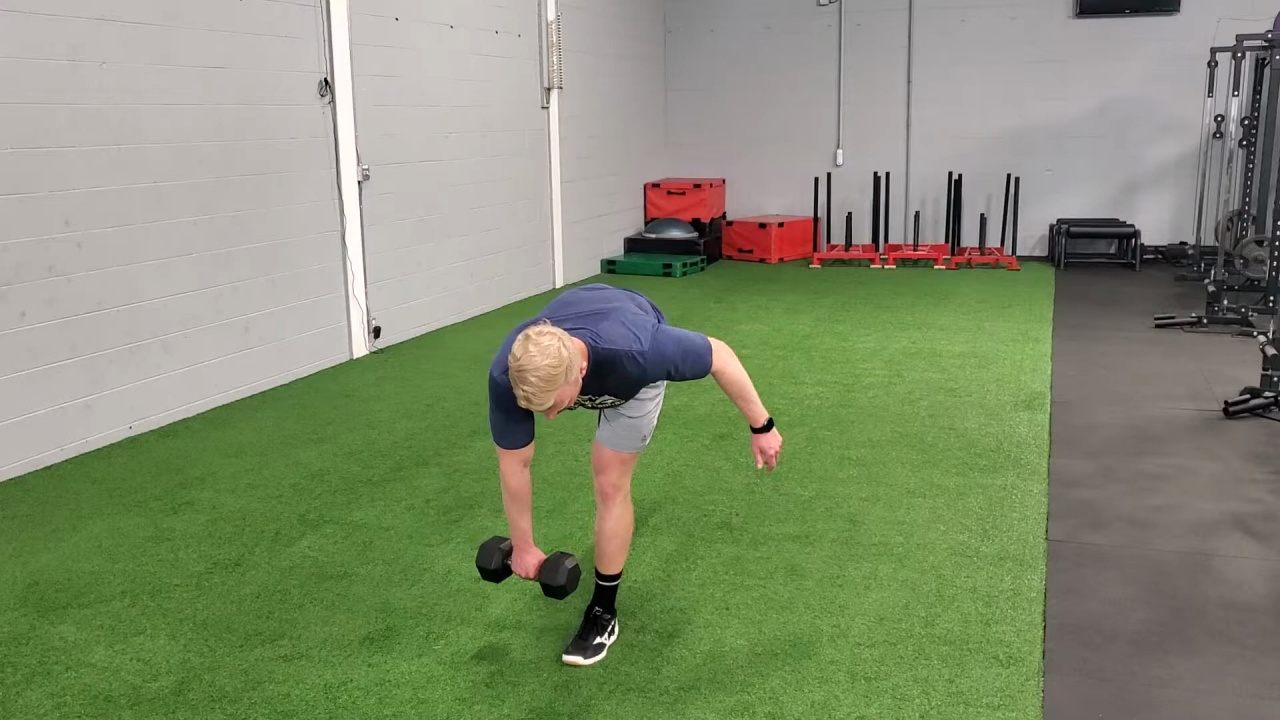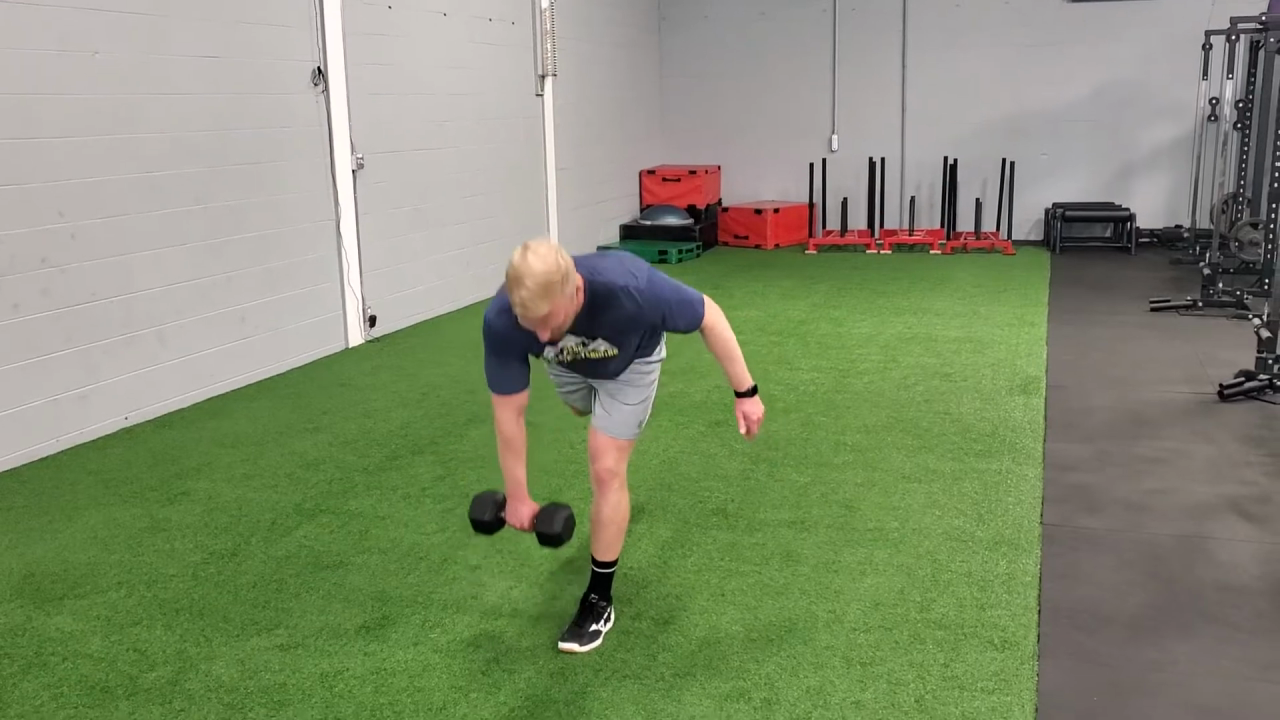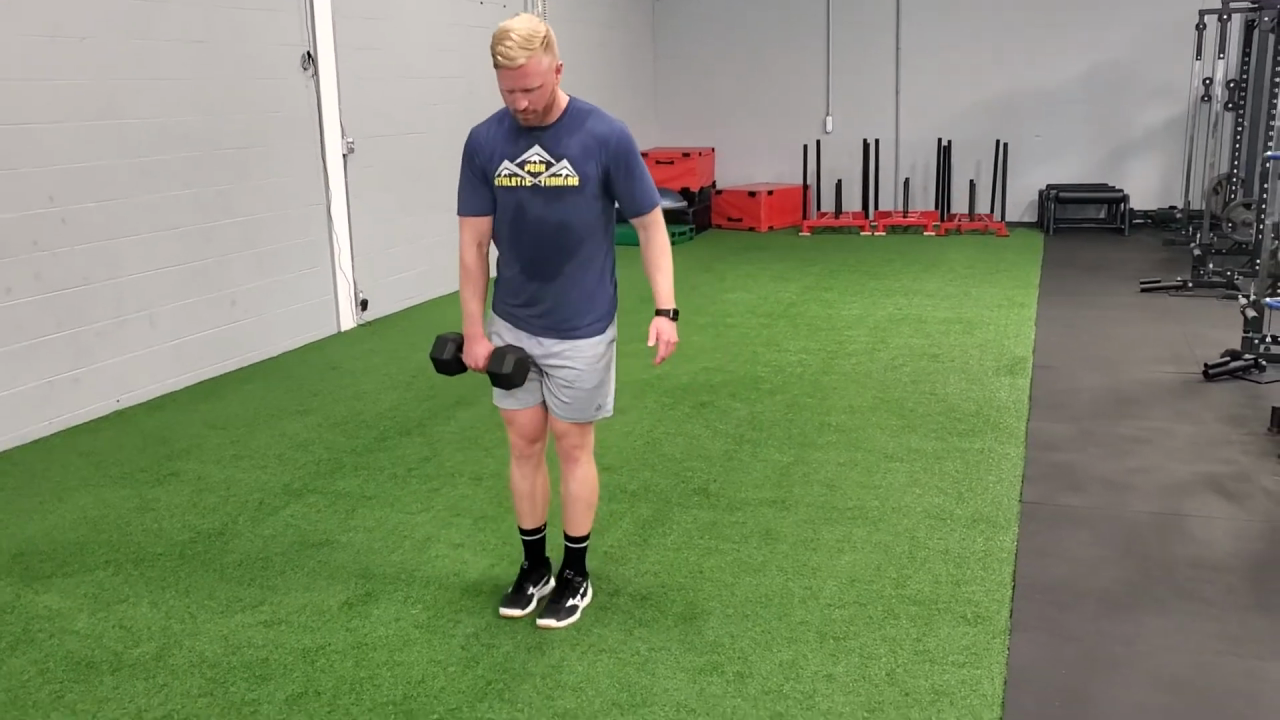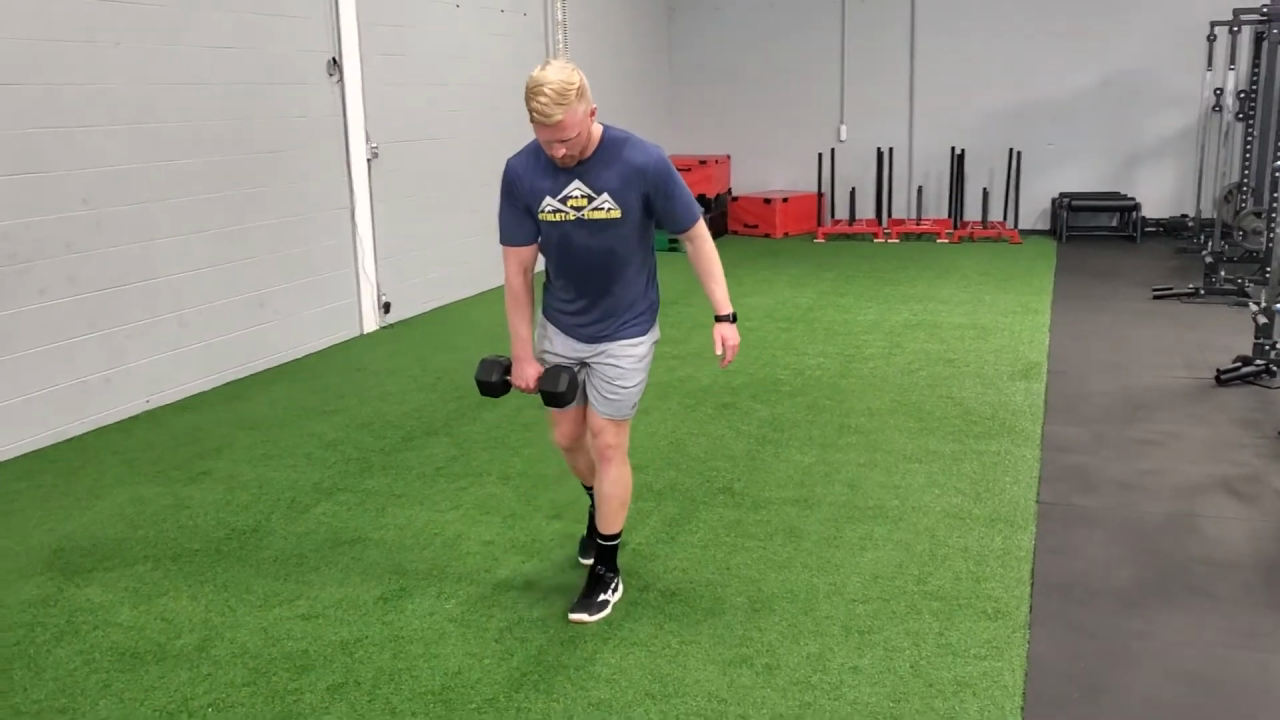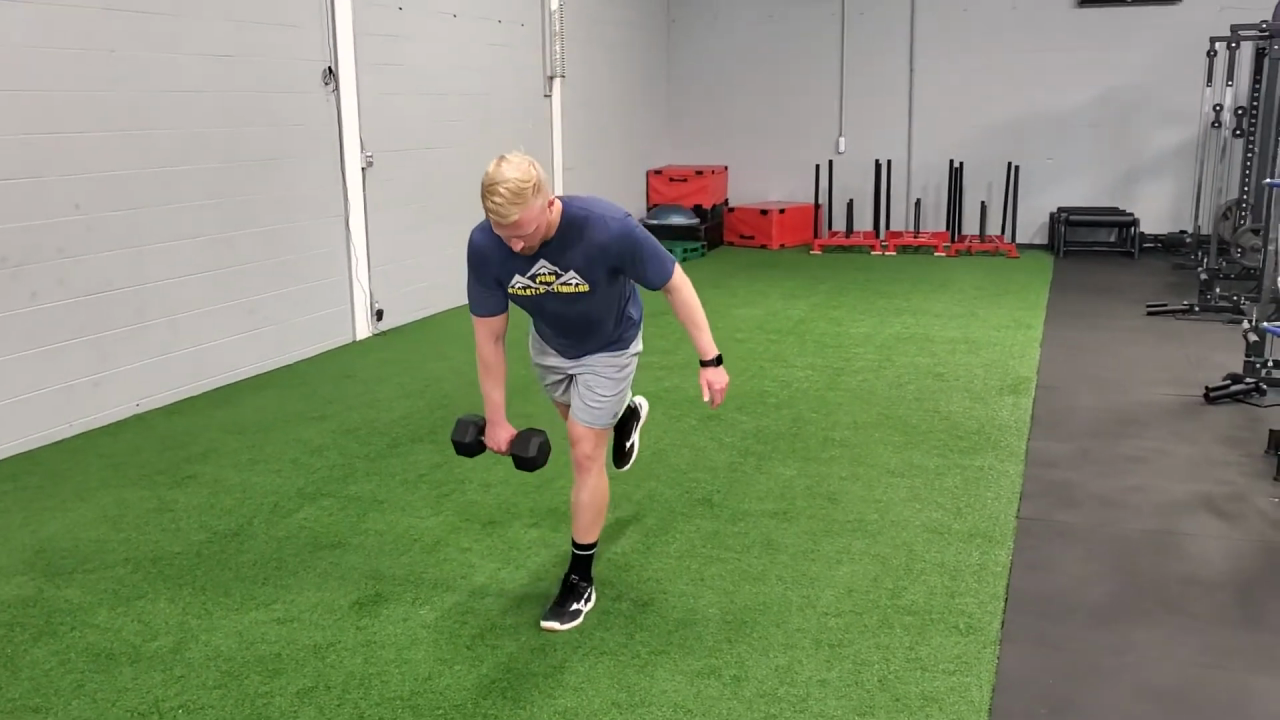
dt=1s
person 1, frame 1
left shoulder: (637, 352)
right shoulder: (507, 374)
left elbow: (719, 354)
right elbow: (514, 465)
left wrist: (761, 425)
right wrist: (523, 546)
left hip: (634, 364)
left knee: (609, 482)
left ankle: (603, 611)
person 1, frame 2
left shoulder: (631, 289)
right shoulder: (503, 318)
left elbow: (708, 316)
right elbow: (509, 412)
left wrist: (745, 392)
right wrist: (517, 497)
left hip: (631, 360)
left knee: (605, 468)
right knee: (589, 417)
left ankle: (599, 599)
person 1, frame 3
left shoulder: (605, 137)
right shoulder: (484, 142)
left elbow: (650, 225)
right elbow: (474, 243)
left wrist: (665, 310)
right wrist: (474, 331)
left hip: (581, 328)
right hip: (512, 325)
left knee: (572, 447)
right knee: (524, 444)
left ankle: (575, 575)
right ankle: (535, 567)
person 1, frame 4
left shoulder: (643, 163)
right shoulder: (521, 172)
left elbow: (694, 235)
right elbow: (518, 270)
left wrist: (723, 315)
right wrist: (523, 354)
left hip: (624, 331)
right hip: (559, 327)
left knee: (607, 444)
right knee: (568, 439)
left ankle: (606, 571)
right ankle: (601, 504)
person 1, frame 5
left shoulder: (607, 228)
right shoulder: (484, 244)
left elbow: (674, 283)
right elbow: (490, 336)
left wrist: (710, 359)
right wrist: (496, 418)
left hip: (607, 345)
right hip: (549, 343)
left knee: (584, 451)
right knee: (574, 422)
left ankle: (580, 579)
right ankle: (624, 416)
